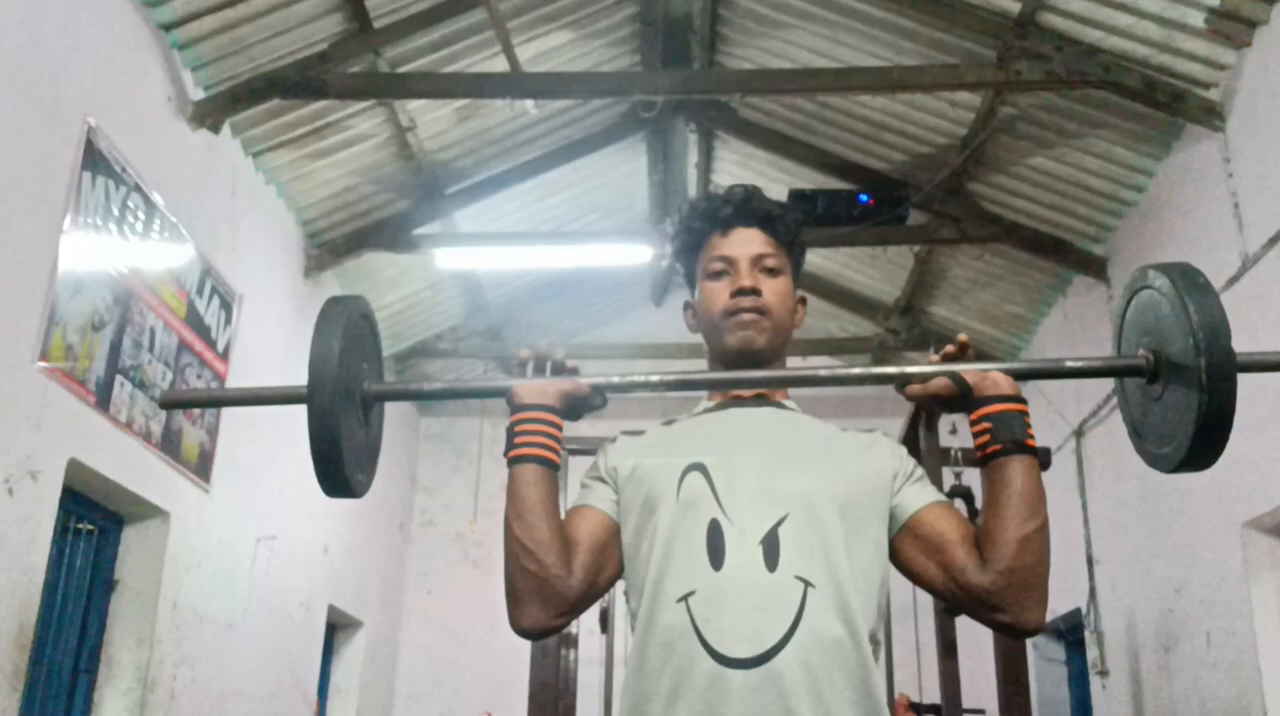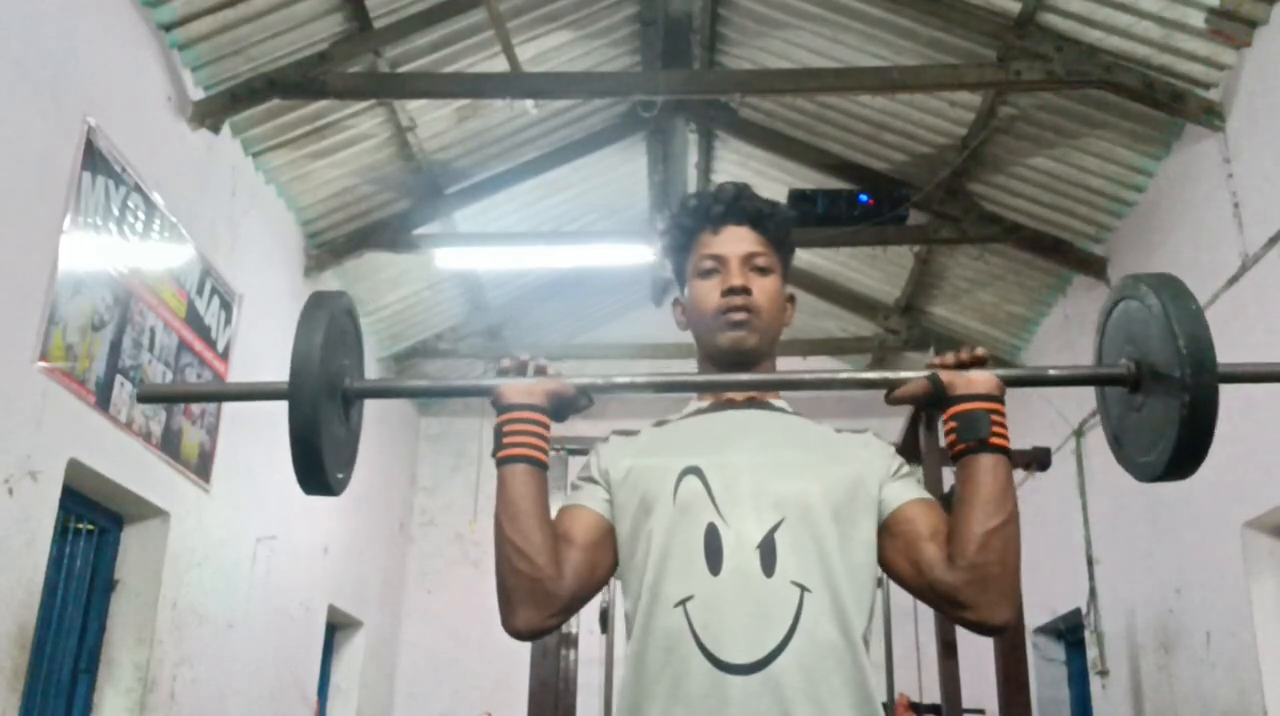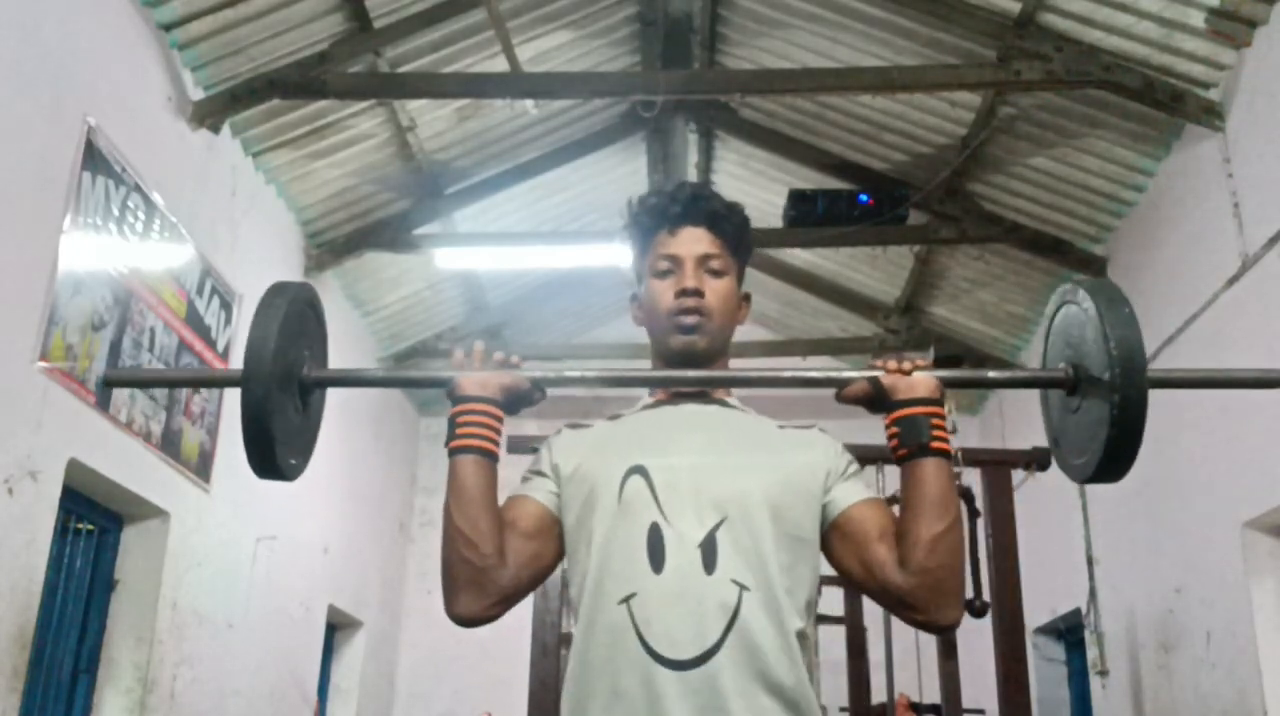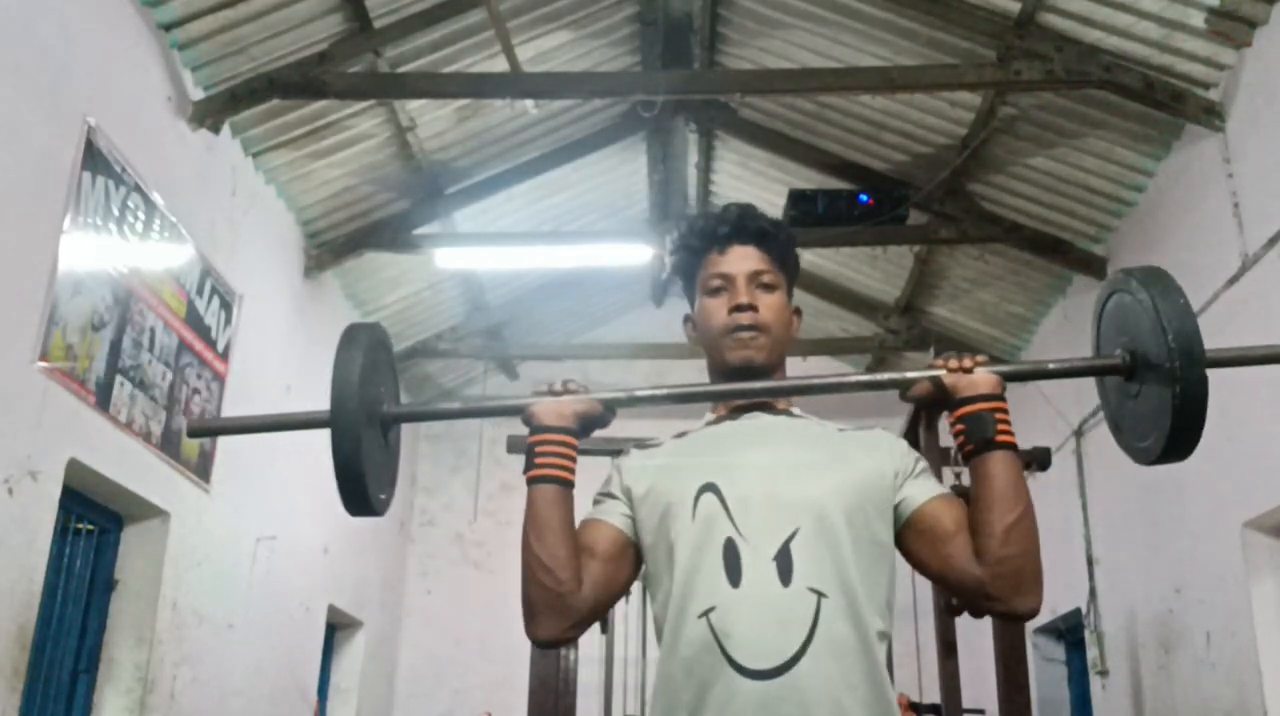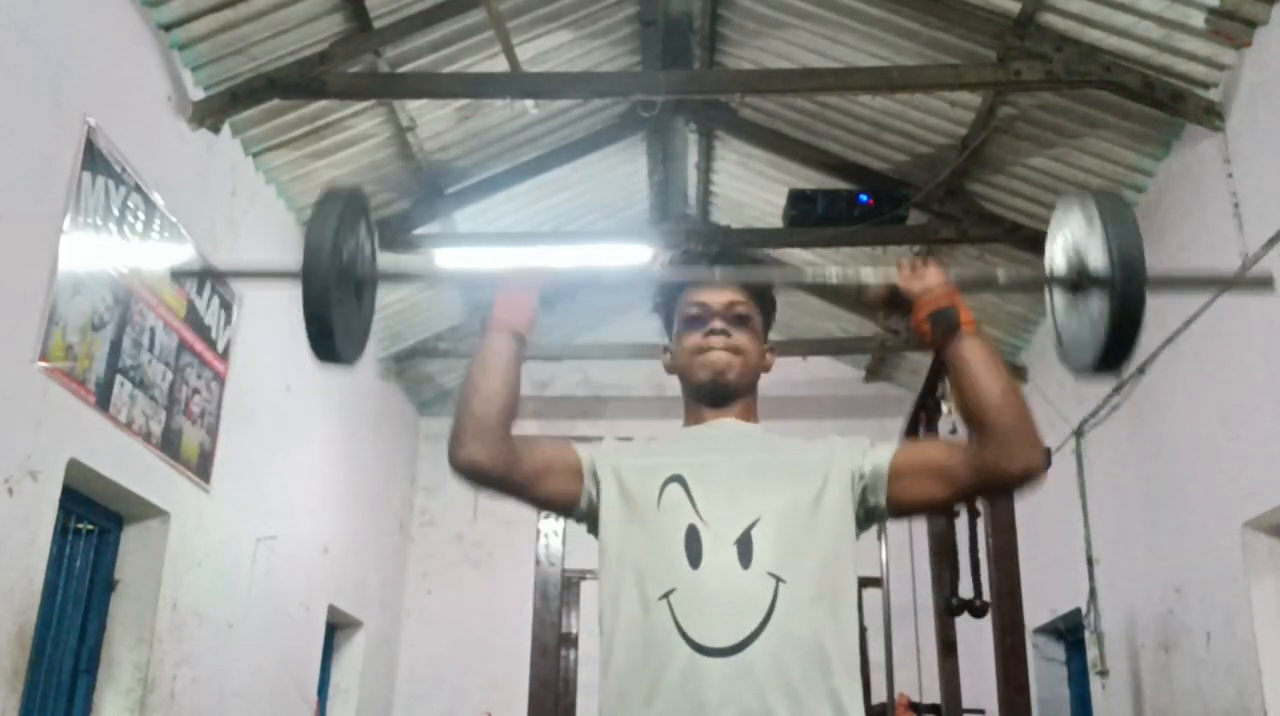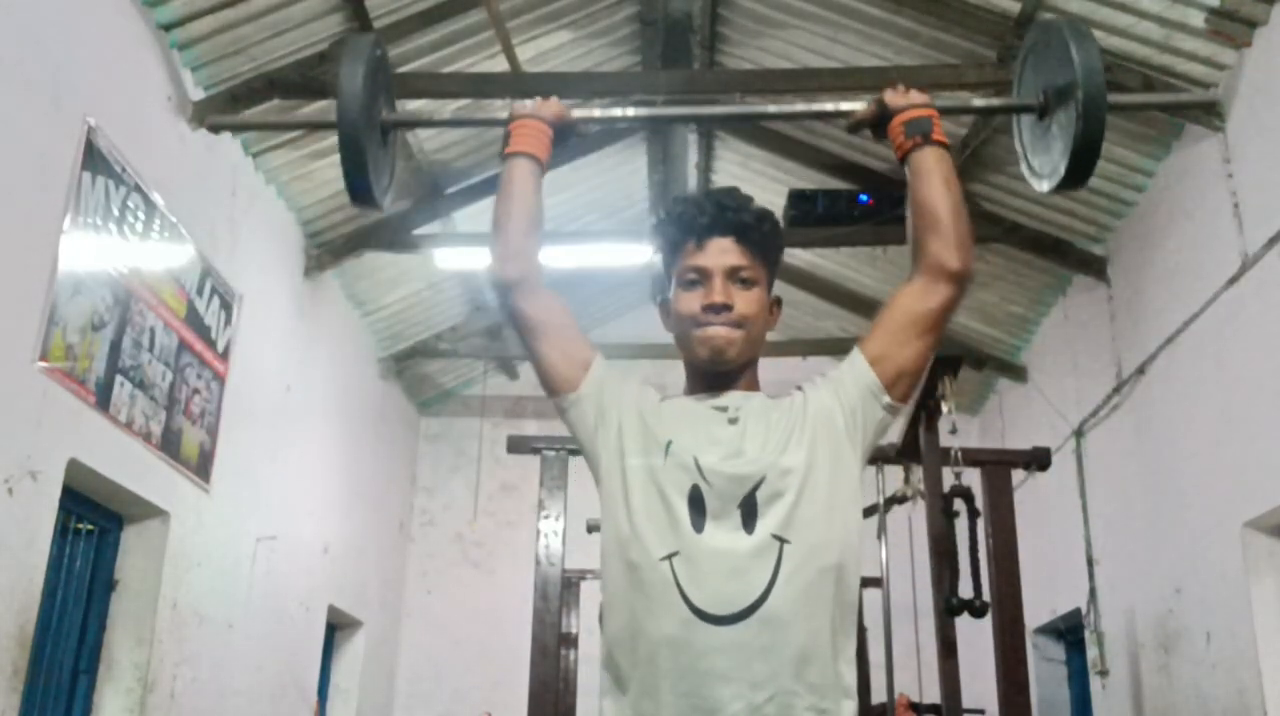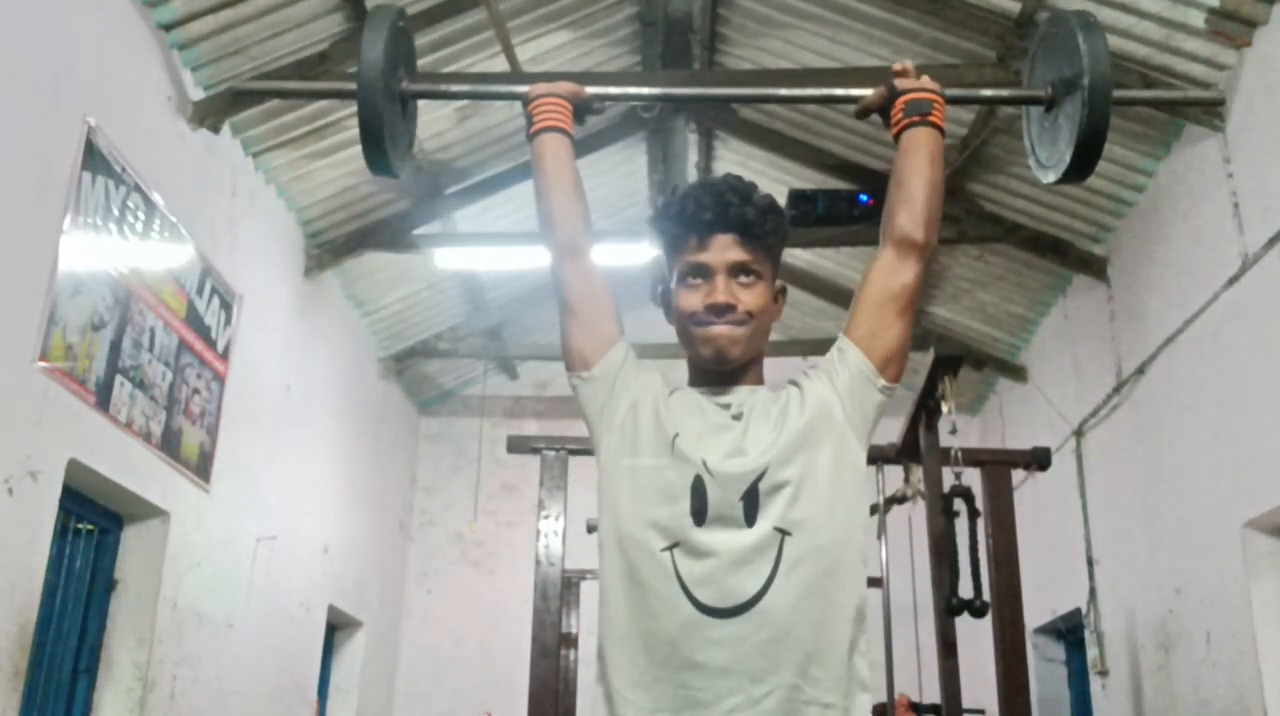
dt=0.5s
person 1, frame 1
left shoulder: (872, 458)
right shoulder: (630, 460)
left elbow: (1011, 600)
right elbow: (542, 605)
left wrist: (1000, 411)
right wrist: (535, 425)
person 1, frame 2
left shoulder: (863, 458)
right shoulder: (622, 460)
left elbow: (983, 600)
right elbow: (533, 607)
left wrist: (977, 413)
right wrist: (522, 424)
person 1, frame 3
left shoulder: (811, 455)
right shoulder: (573, 453)
left elbow: (932, 600)
right elbow: (476, 595)
left wrist: (918, 415)
right wrist: (475, 413)
person 1, frame 4
left shoulder: (876, 456)
right shoulder: (644, 472)
left elbow: (1009, 591)
right elbow: (555, 616)
left wrist: (983, 417)
right wrist: (551, 442)
person 1, frame 5
left shoulder: (834, 468)
right shoulder: (618, 470)
left elbow: (1010, 457)
right elbow: (480, 453)
left wrist: (945, 312)
right wrist: (511, 317)
person 1, frame 6
left shoulder: (829, 419)
right shoulder: (622, 420)
left elbow: (943, 268)
right elbow: (516, 279)
left wrist: (920, 131)
right wrist: (528, 139)
person 1, frame 7
left shoulder: (831, 408)
right shoulder: (628, 409)
left elbow: (906, 246)
right elbow: (571, 251)
left wrist: (918, 114)
right wrist: (551, 118)
